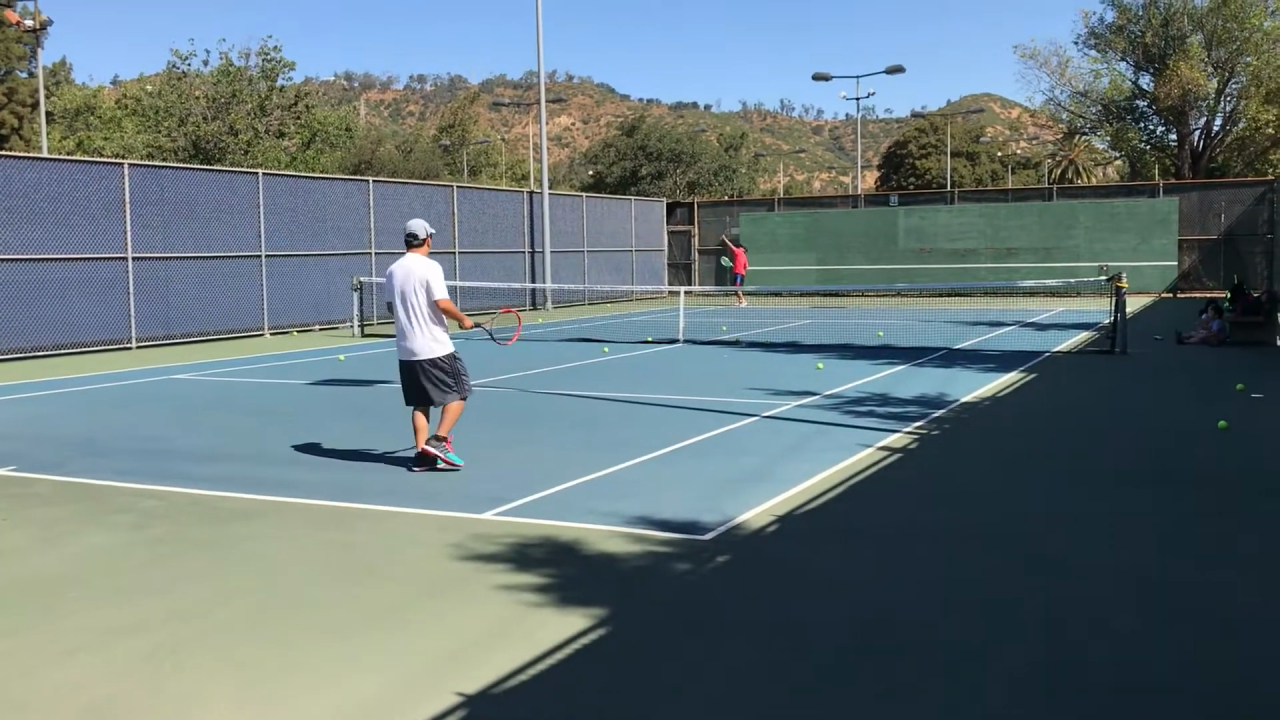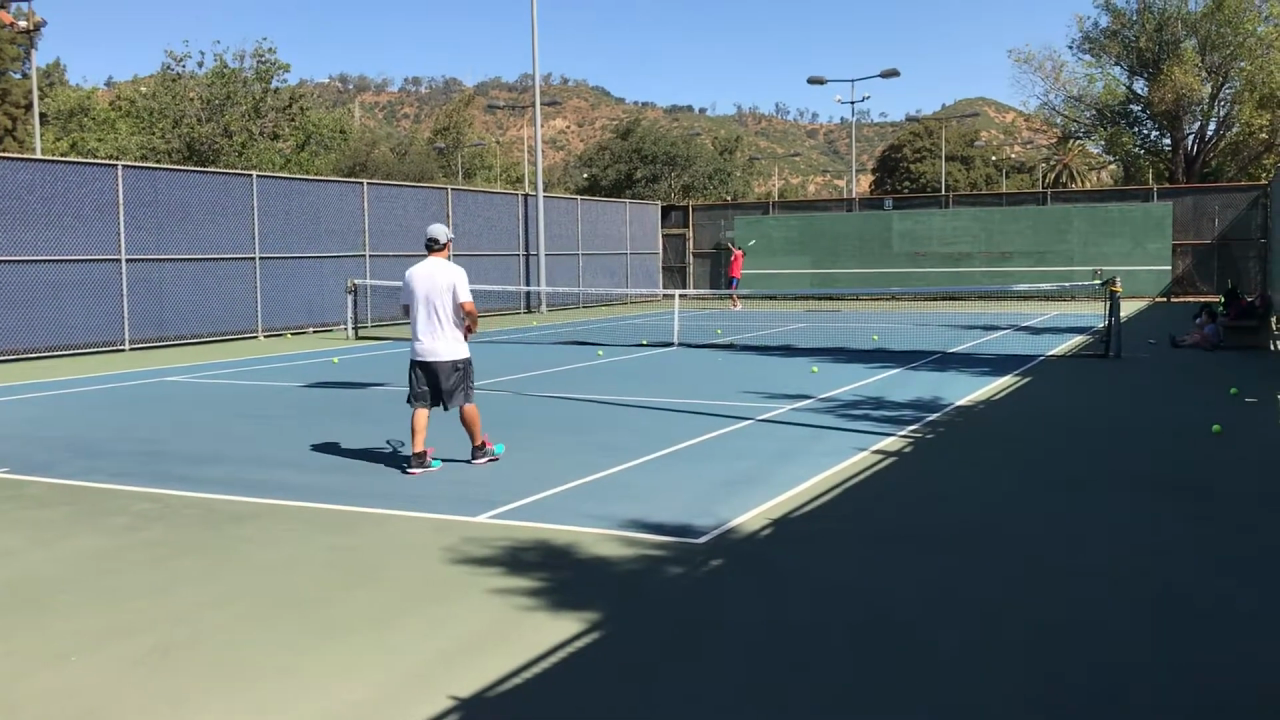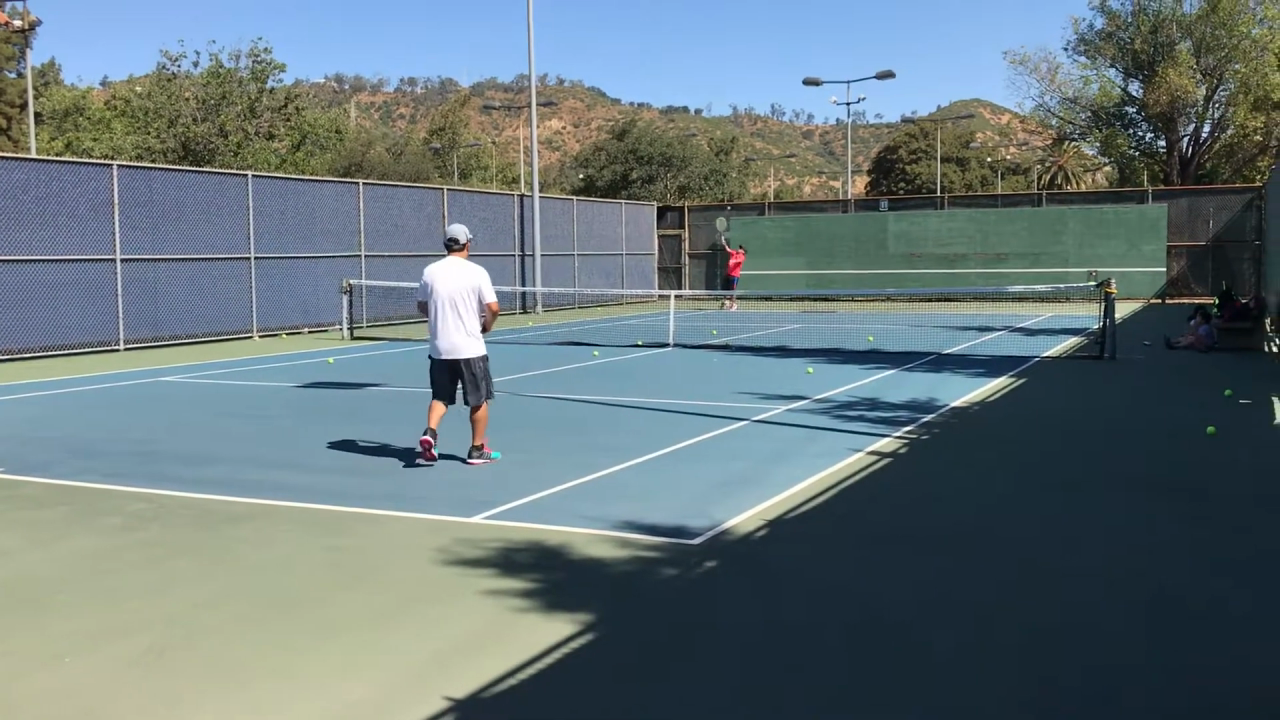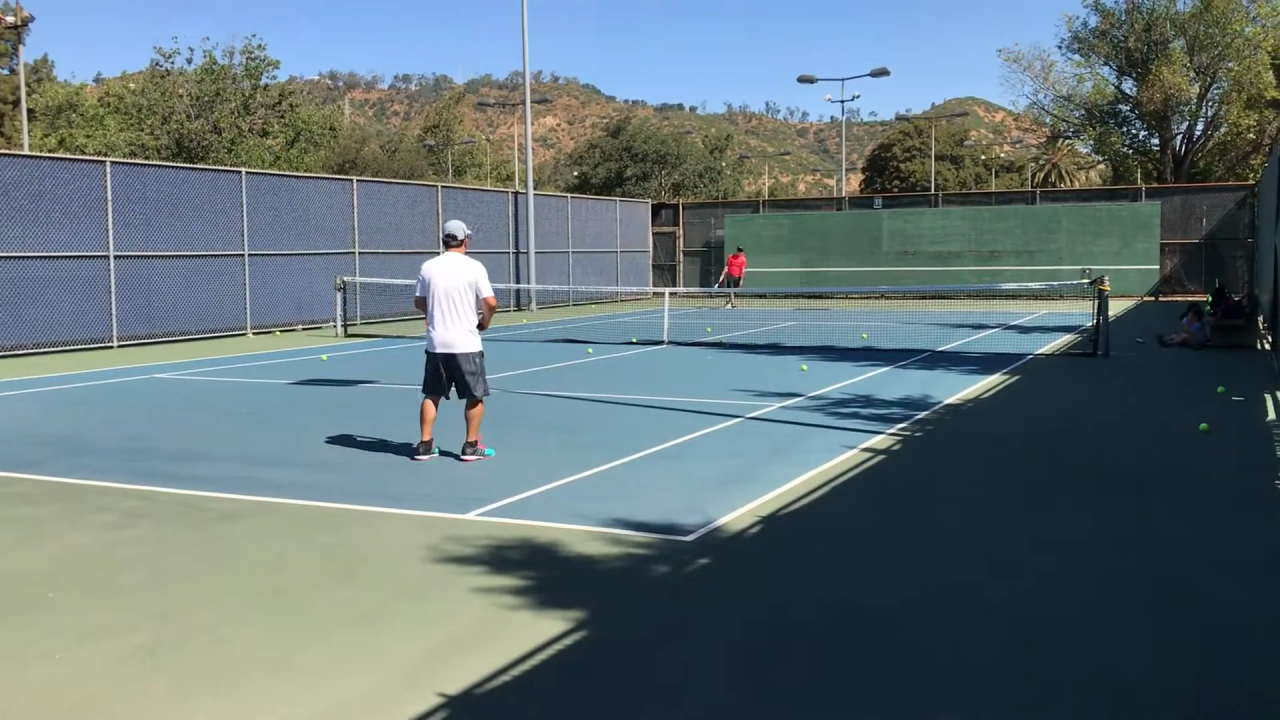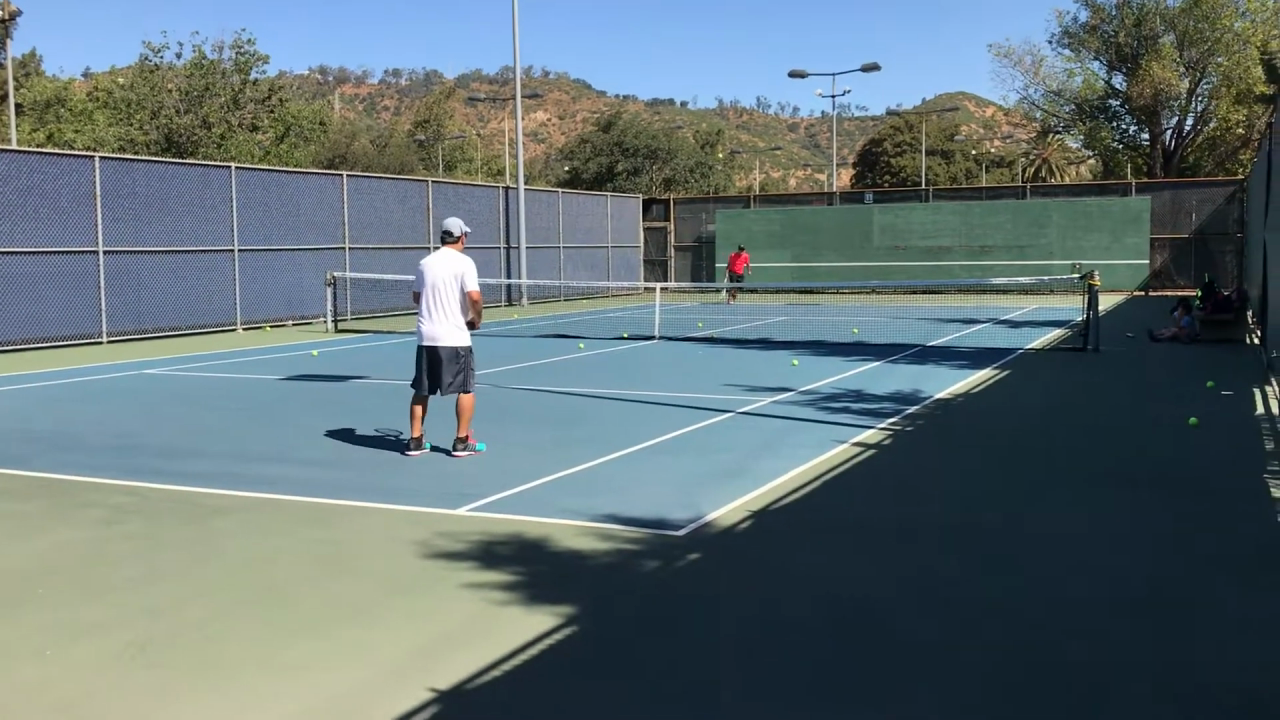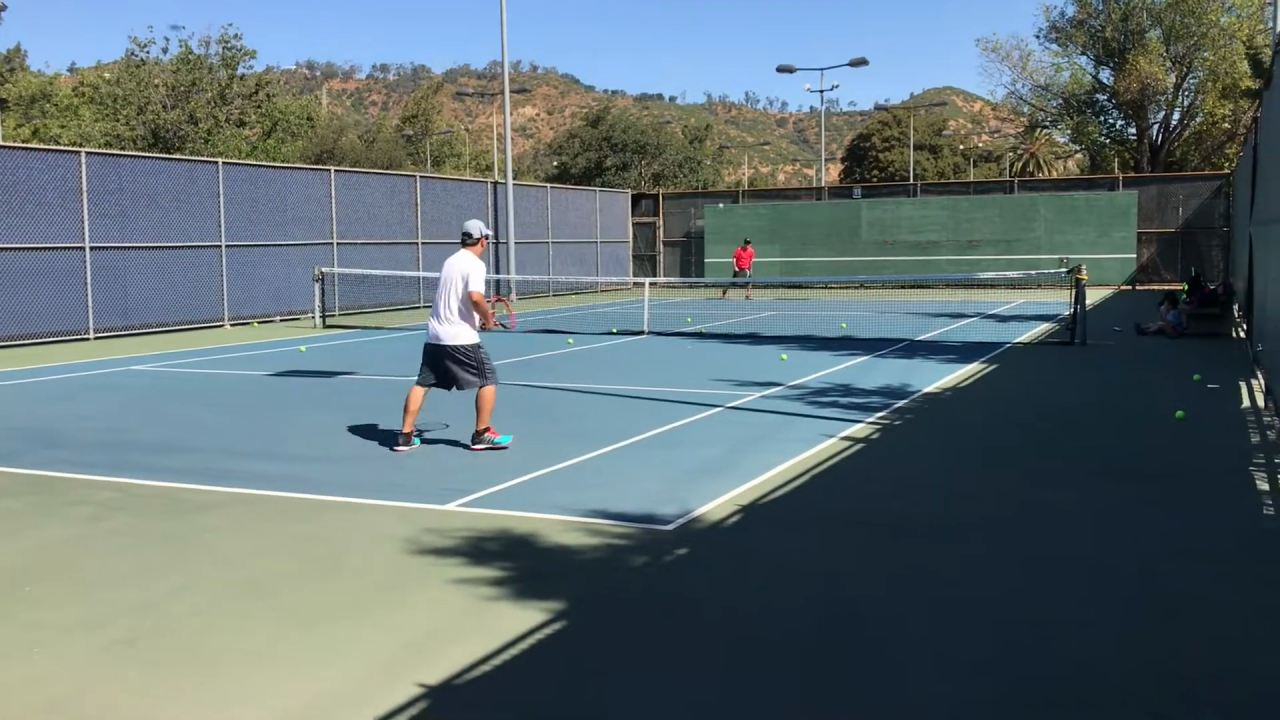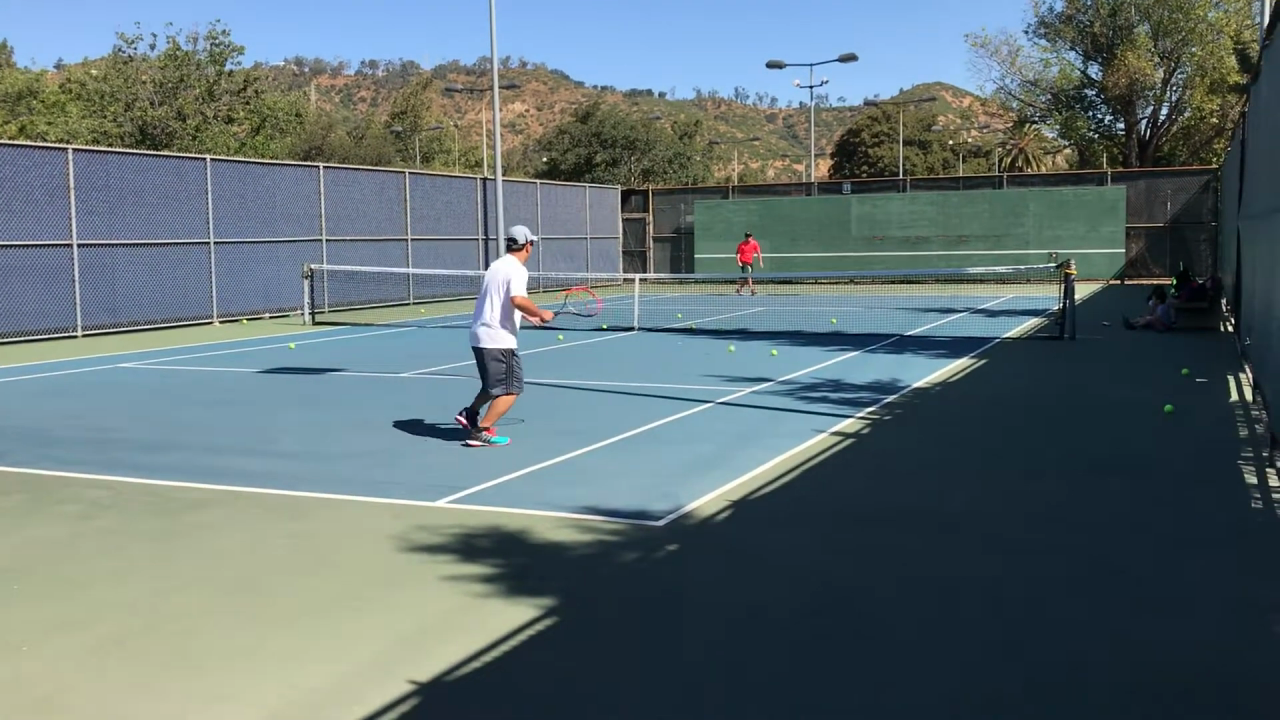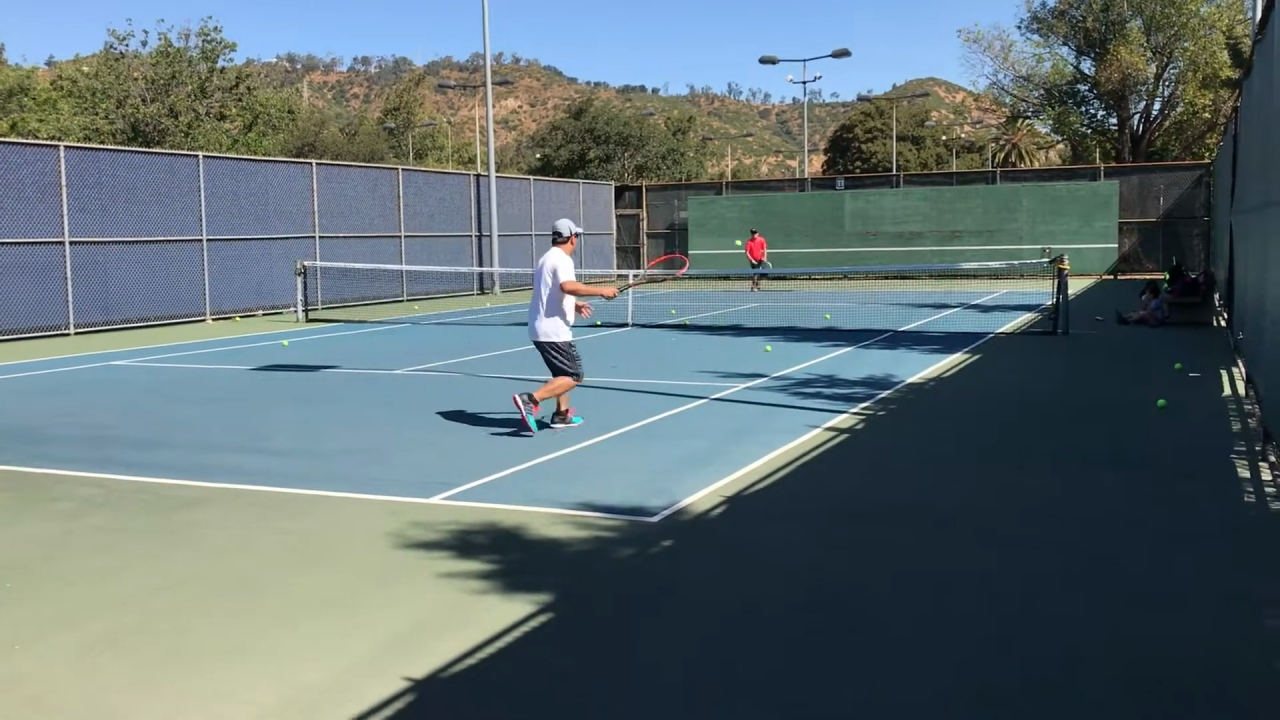
dt=0.3s
person 1, frame 1
left shoulder: (393, 270)
right shoulder: (430, 267)
right elbow: (444, 304)
right wrist: (463, 319)
left hip: (407, 349)
right hip: (436, 347)
left knee: (420, 403)
right knee: (458, 394)
left ankle: (423, 454)
right ankle: (439, 440)
person 1, frame 2
left shoulder: (411, 273)
right shoulder: (454, 271)
left elbow: (406, 310)
right elbow: (467, 308)
right wrist: (472, 324)
left hip: (421, 351)
right hip: (452, 351)
left knee: (421, 404)
right knee: (465, 401)
left ankle: (418, 457)
right ankle: (480, 448)
person 1, frame 3
left shoulder: (430, 271)
right shoulder: (477, 272)
left elbow: (422, 307)
right elbow: (493, 308)
right wrist: (487, 325)
left hip: (440, 349)
right hip: (470, 348)
left knee: (440, 398)
right knee: (478, 400)
left ankle: (430, 433)
right ankle: (477, 449)
person 1, frame 4
left shoulder: (428, 267)
right shoulder: (474, 267)
left elbow: (419, 303)
right elbow: (490, 303)
right wrist: (484, 321)
left hip: (436, 343)
right hip: (466, 343)
left knee: (432, 394)
right knee: (475, 395)
left ankle: (425, 445)
right ankle: (471, 446)
person 1, frame 5
left shoulder: (425, 262)
right shoulder: (464, 262)
left elbow: (416, 297)
right elbow: (474, 297)
right wrist: (476, 319)
left hip: (426, 336)
right hip: (454, 338)
left knee: (421, 391)
right knee: (466, 389)
left ankle: (416, 441)
right ankle: (462, 442)
person 1, frame 6
left shoulder: (450, 261)
right shoulder: (475, 264)
right elbow: (475, 297)
left wrist: (480, 313)
right wrist: (487, 318)
left hip: (435, 335)
right hip: (461, 337)
left knee: (422, 384)
right knee: (488, 381)
left ankle: (406, 435)
right ankle: (482, 434)
person 1, frame 7
left shoulder: (496, 265)
right shoulder: (517, 269)
right elbow: (518, 301)
left wrist: (523, 314)
right wrist: (540, 312)
left hip: (481, 334)
right hip: (497, 339)
left knee: (501, 383)
right knee: (509, 391)
left ankle: (470, 413)
right ankle: (480, 432)
person 1, frame 8
left shoulder: (547, 258)
right shoulder: (561, 260)
right elbow: (567, 286)
left wrist: (573, 304)
right wrist: (602, 291)
left hip: (540, 329)
right hip: (553, 331)
left knee: (565, 370)
right knee: (572, 377)
left ankle: (562, 414)
right ankle: (529, 400)
